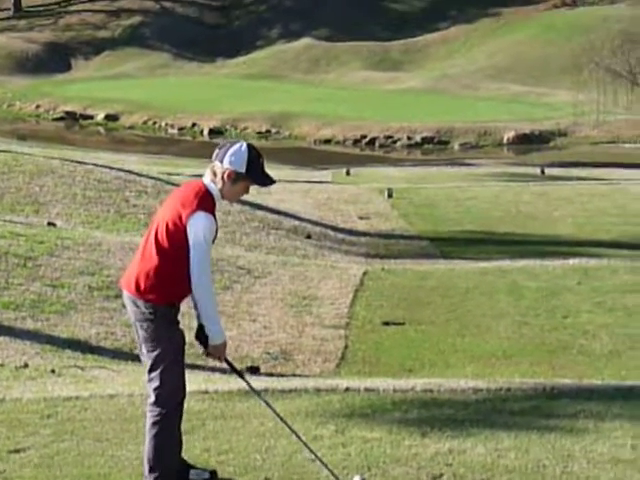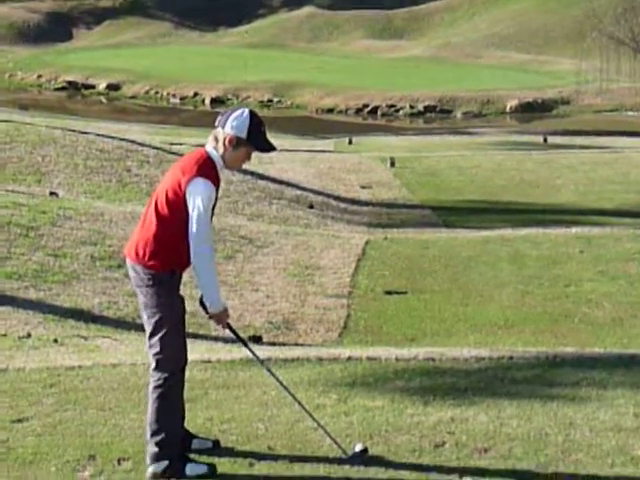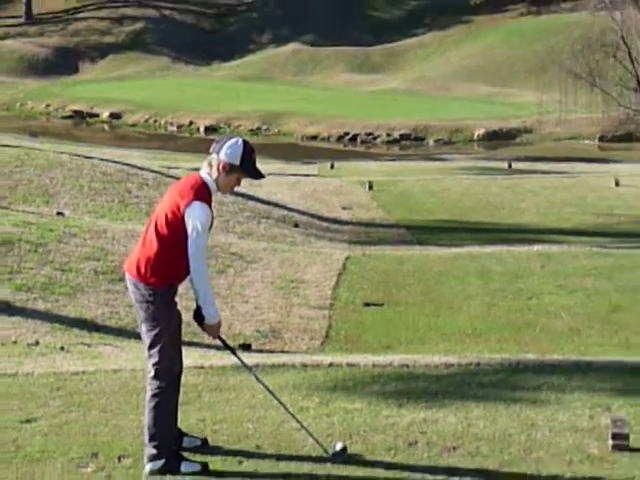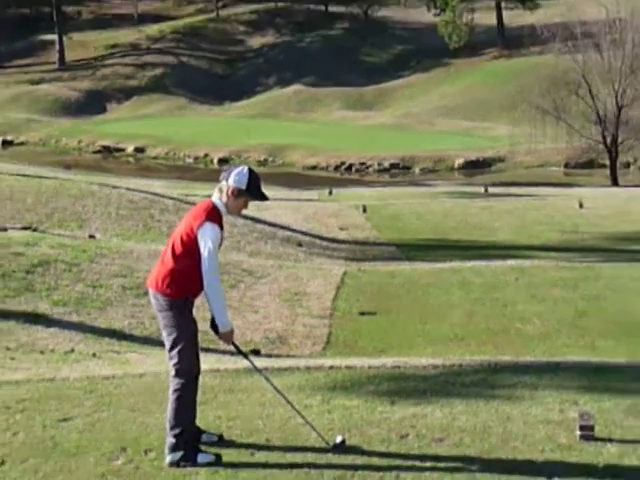
dt=0.4s
person 1, frame 1
left shoulder: (191, 192)
right shoulder: (202, 213)
left elbow: (191, 272)
right elbow: (201, 280)
left wrist: (205, 325)
right wrist: (216, 335)
left hip: (142, 294)
right hip: (153, 303)
left knee: (169, 389)
right knee: (166, 394)
person 1, frame 2
left shoulder: (198, 163)
right shoulder: (201, 178)
left elbow: (196, 238)
right elbow: (199, 246)
left wrist: (210, 296)
right wrist: (215, 302)
left hip: (156, 265)
right hip: (154, 269)
left knee: (172, 357)
right knee: (169, 362)
left ankle: (174, 434)
person 1, frame 3
left shoulder: (191, 185)
right shoulder: (198, 202)
left elbow: (188, 257)
right elbow: (197, 264)
left wrist: (202, 306)
right wrist: (211, 314)
left hip: (148, 279)
right hip: (152, 285)
left knee: (169, 364)
right knee: (165, 369)
left ankle: (167, 433)
right ankle: (159, 455)
person 1, frame 4
left shoulder: (206, 211)
right shoulder: (210, 223)
left elbow: (203, 272)
right elbow: (210, 278)
left wrist: (217, 317)
right wrist: (224, 323)
left hip: (172, 293)
right hip: (172, 296)
left knee: (189, 367)
right knee: (184, 370)
left ankle: (187, 429)
